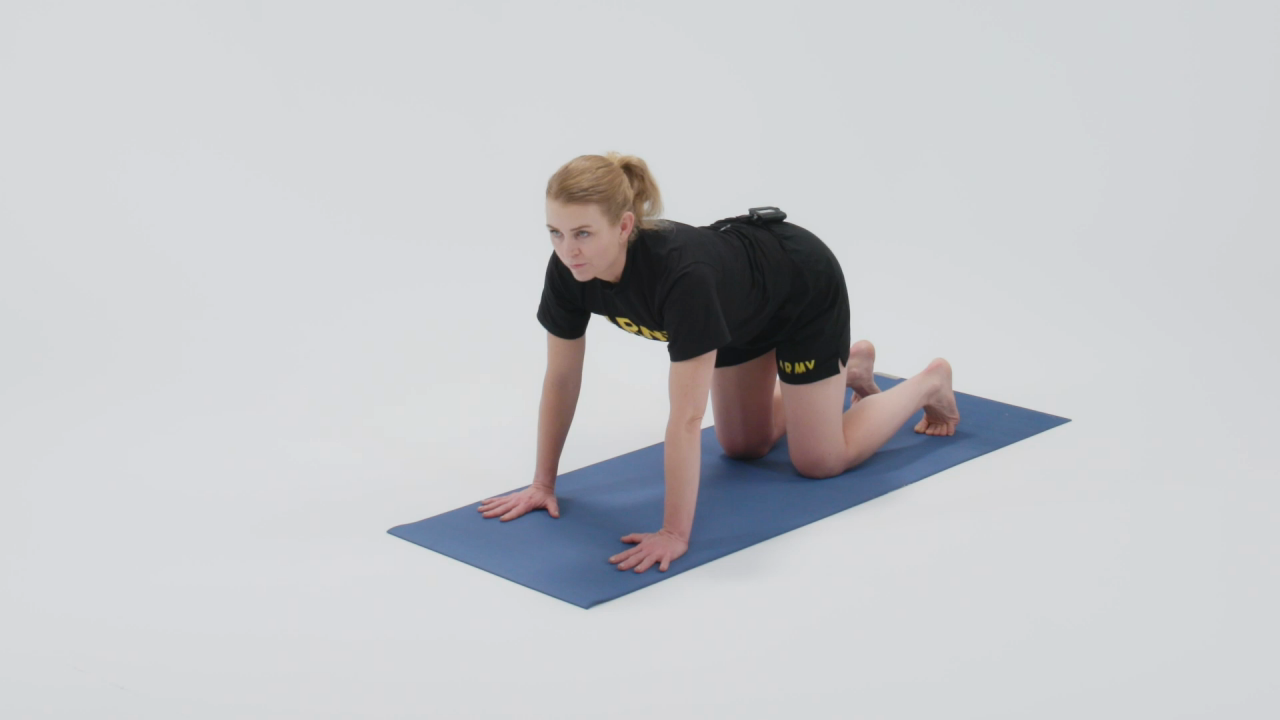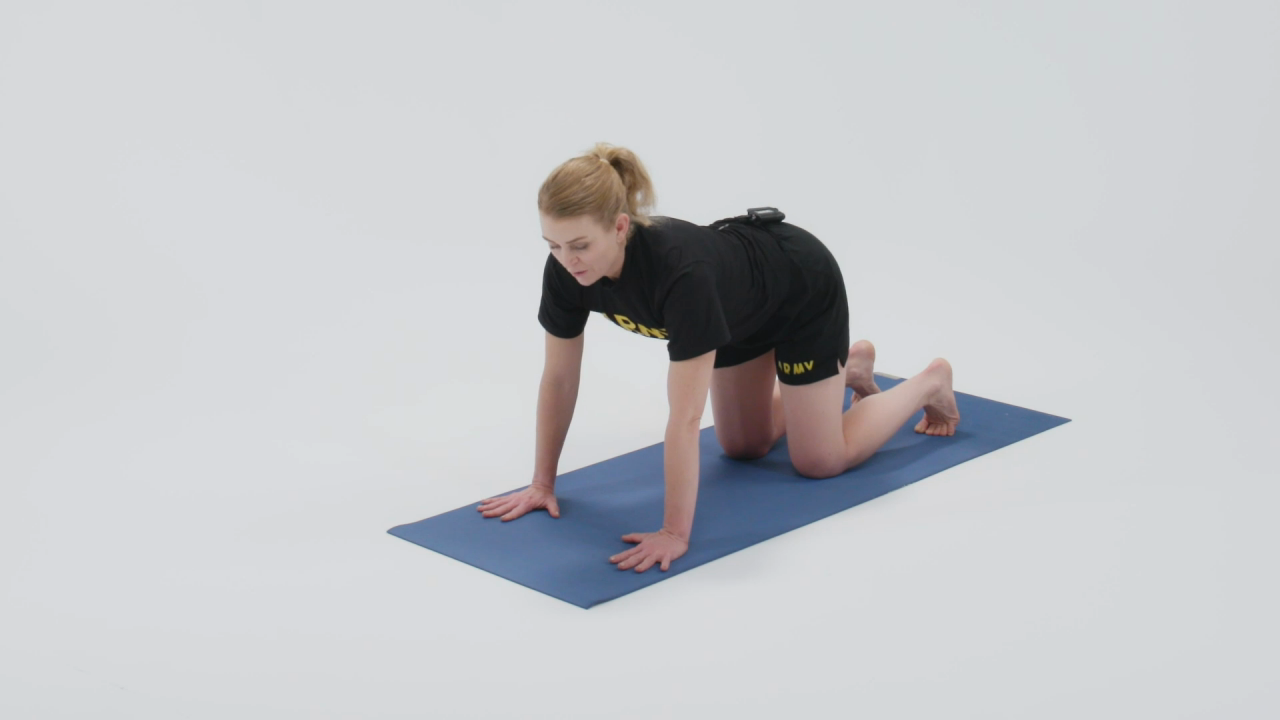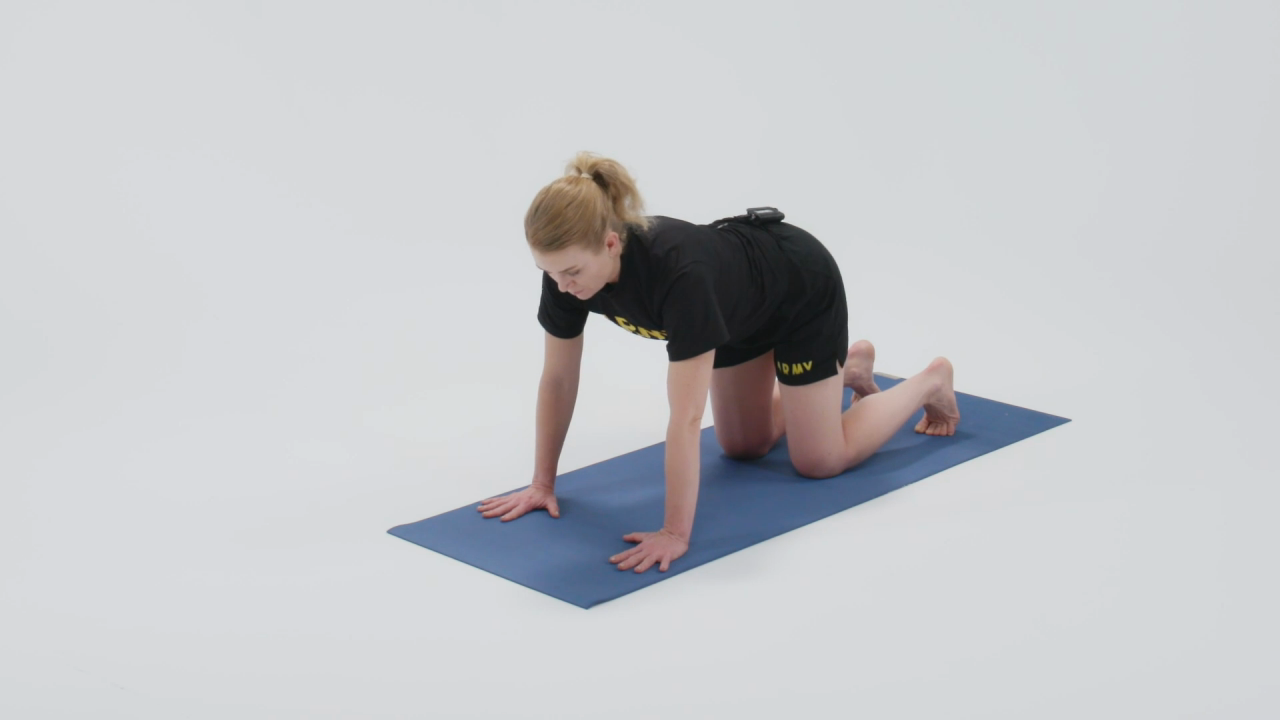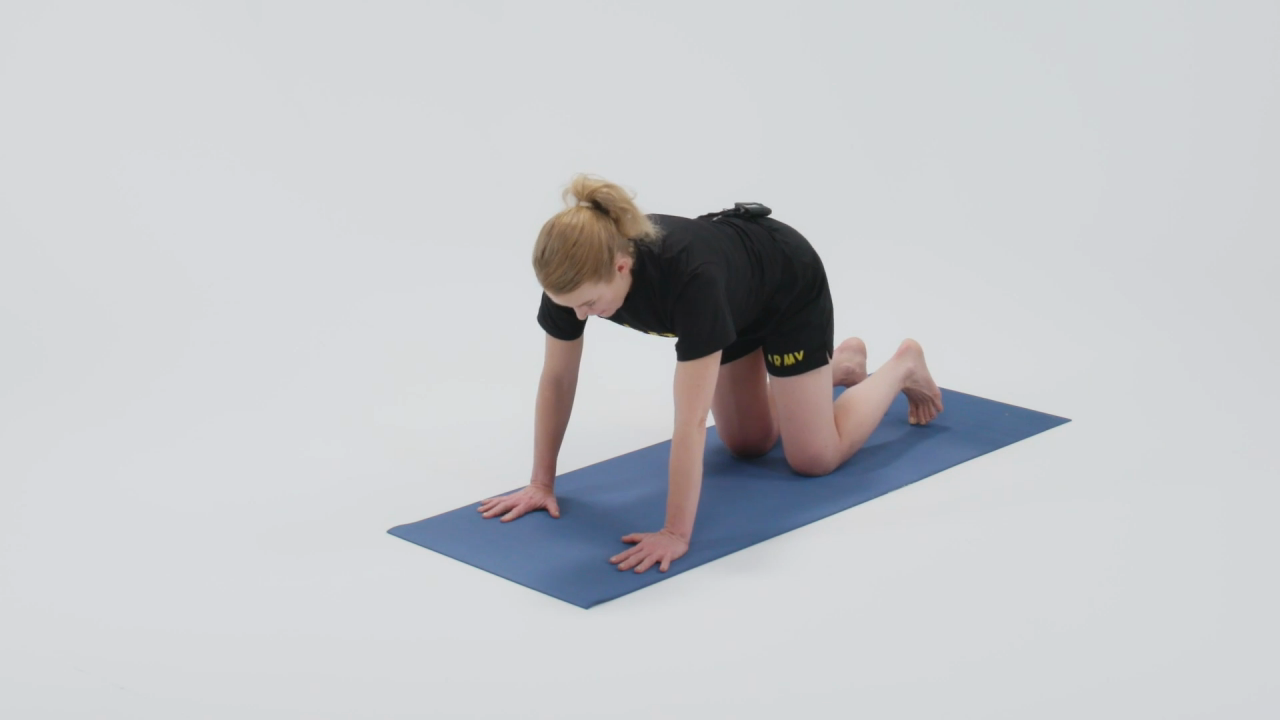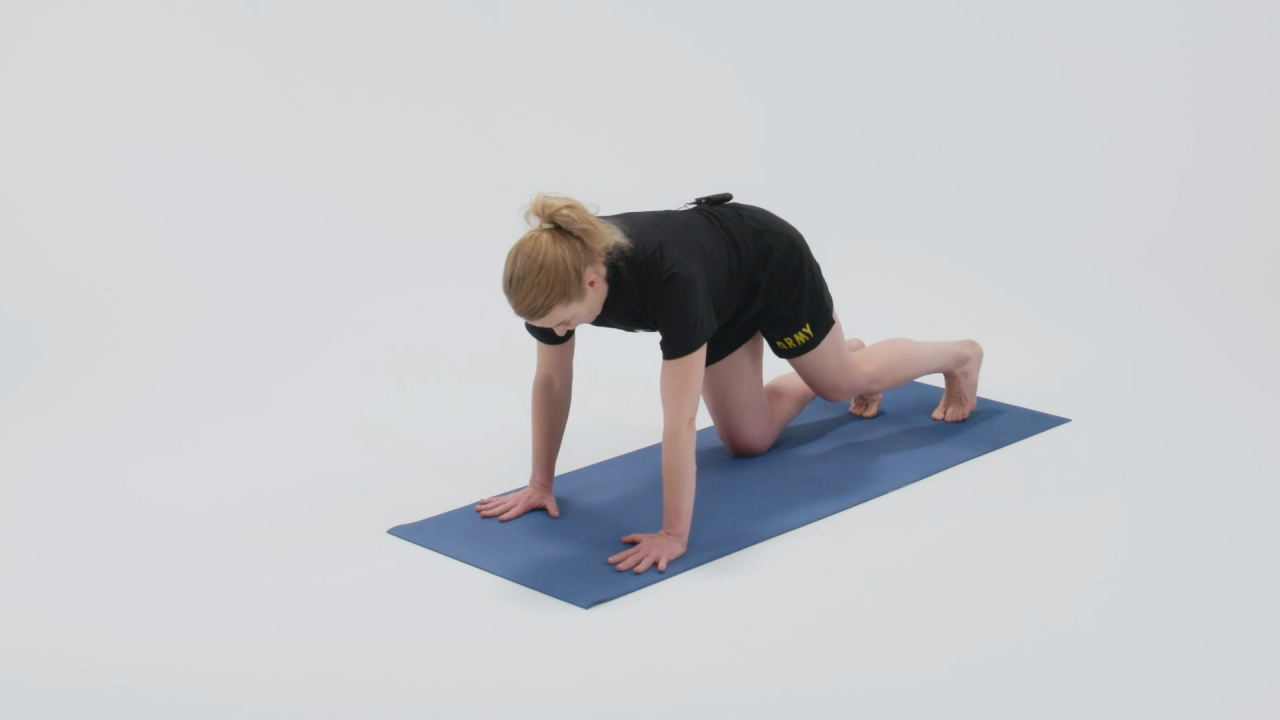
dt=1s
person 1, frame 1
left shoulder: (681, 273)
right shoulder: (569, 270)
left elbow: (686, 417)
right elbow: (561, 379)
left wrist: (675, 532)
right wrist: (543, 481)
left hip: (803, 289)
right hip: (745, 301)
left knee: (818, 460)
right knee: (744, 446)
left ankle: (930, 381)
right ankle: (850, 366)
person 1, frame 2
left shoulder: (681, 271)
right shoulder: (566, 268)
left elbow: (685, 418)
right elbow: (558, 380)
left wrist: (675, 532)
right wrist: (542, 482)
left hip: (802, 290)
right hip: (743, 302)
left knee: (818, 460)
right knee: (744, 447)
left ankle: (930, 383)
right ankle: (848, 367)
person 1, frame 3
left shoulder: (679, 273)
right shoulder: (568, 265)
left elbow: (685, 418)
right elbow: (557, 380)
left wrist: (675, 532)
right wrist: (542, 482)
left hip: (801, 290)
right hip: (742, 301)
left knee: (818, 460)
right knee: (744, 446)
left ankle: (930, 382)
right ankle: (849, 366)
person 1, frame 4
left shoulder: (690, 276)
right shoulder: (575, 270)
left elbow: (690, 420)
right elbow: (557, 378)
left wrist: (676, 533)
right wrist: (541, 480)
left hip: (789, 288)
right hip: (738, 301)
left knee: (813, 457)
right knee: (747, 444)
left ankle: (903, 366)
right ankle: (842, 363)
person 1, frame 5
left shoulder: (669, 278)
right shoulder: (556, 274)
left elbow: (680, 420)
right elbow: (551, 382)
left wrist: (674, 534)
right wrist: (541, 482)
left hip: (772, 266)
right hip: (723, 292)
left knee: (843, 384)
right knee: (748, 439)
left ankle: (959, 356)
right ankle: (841, 352)
